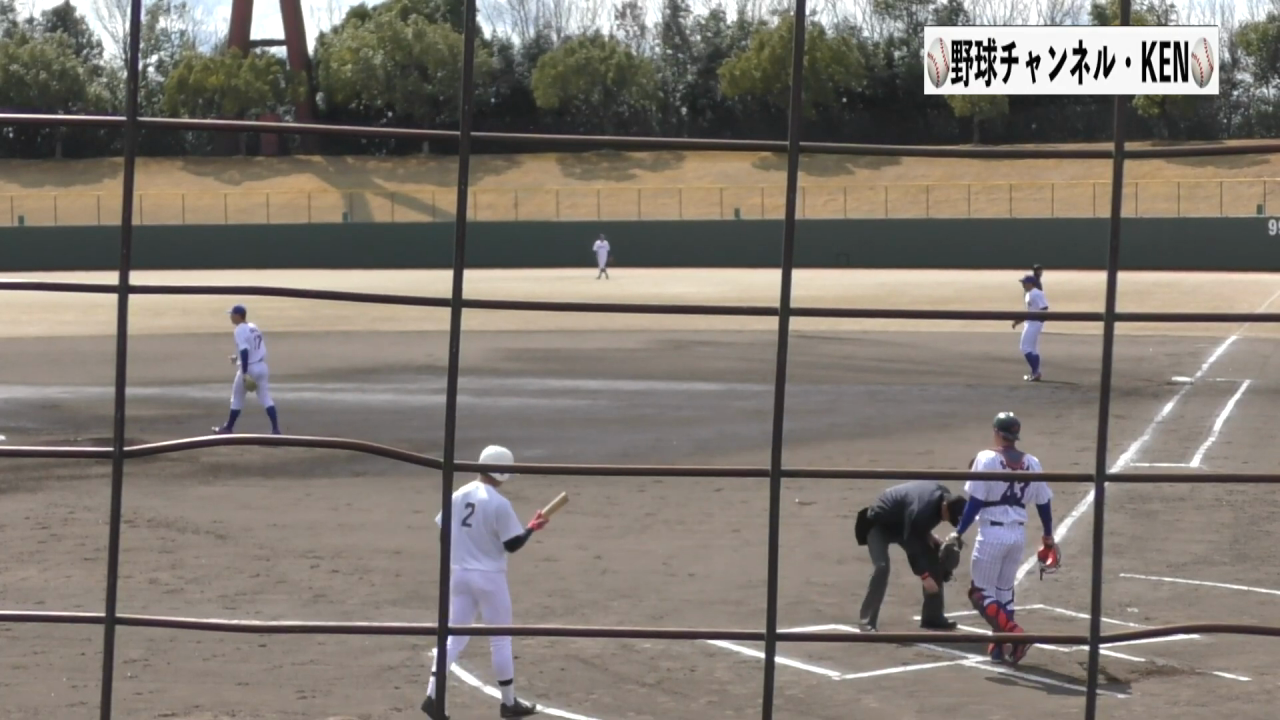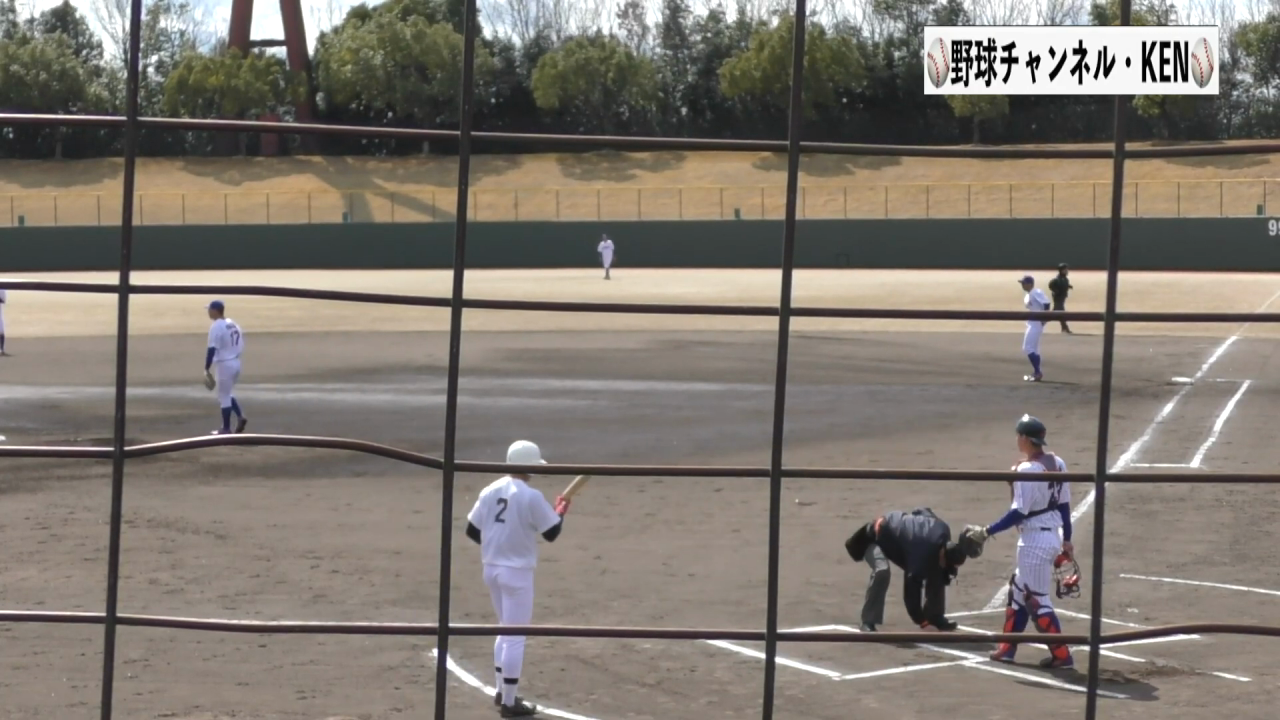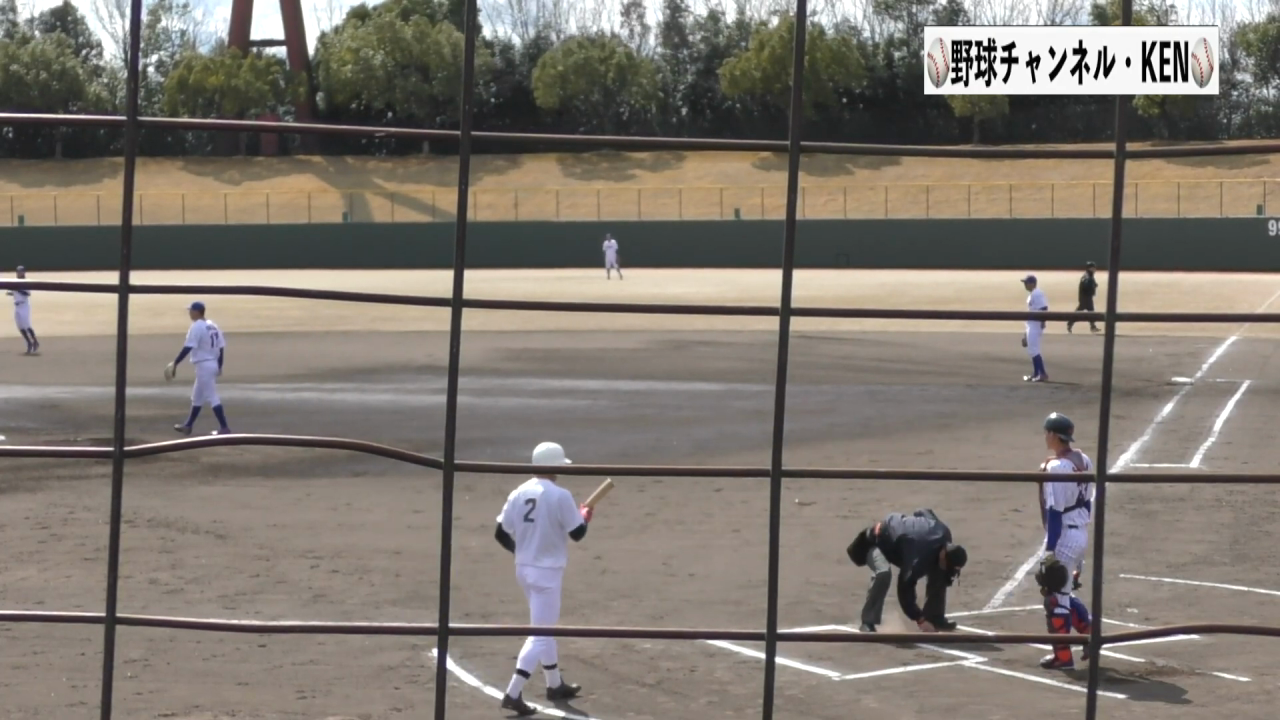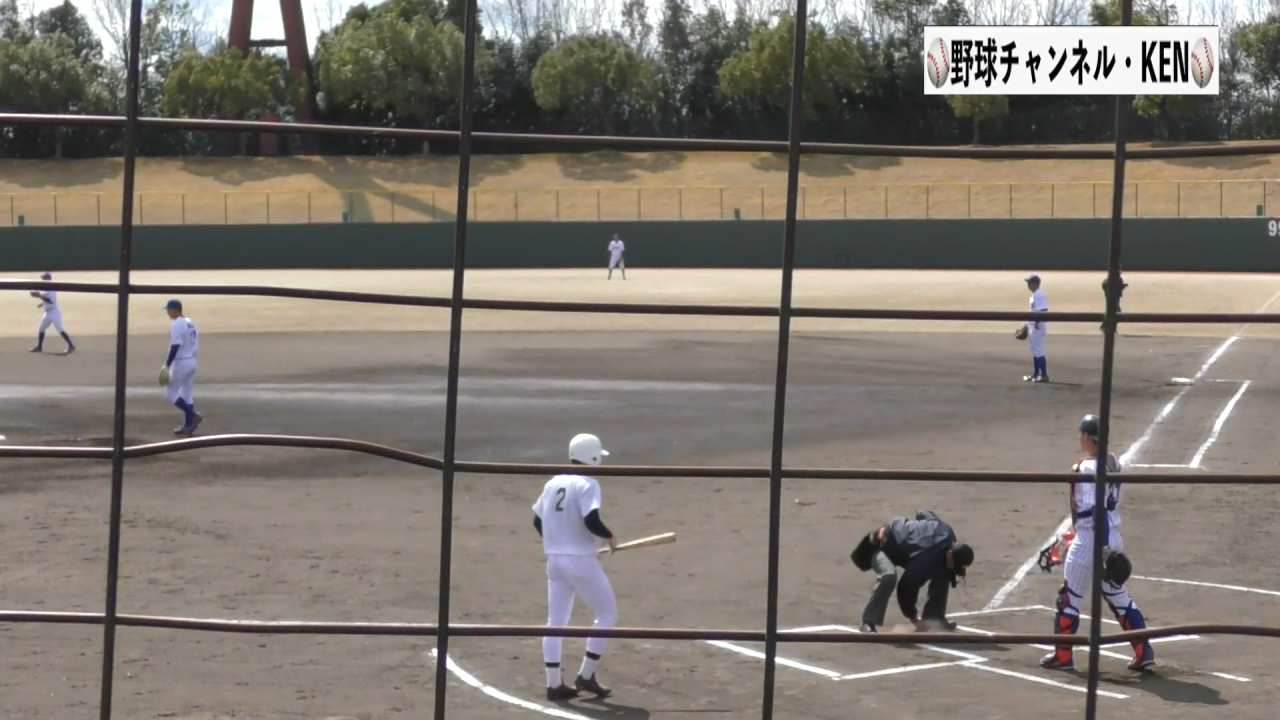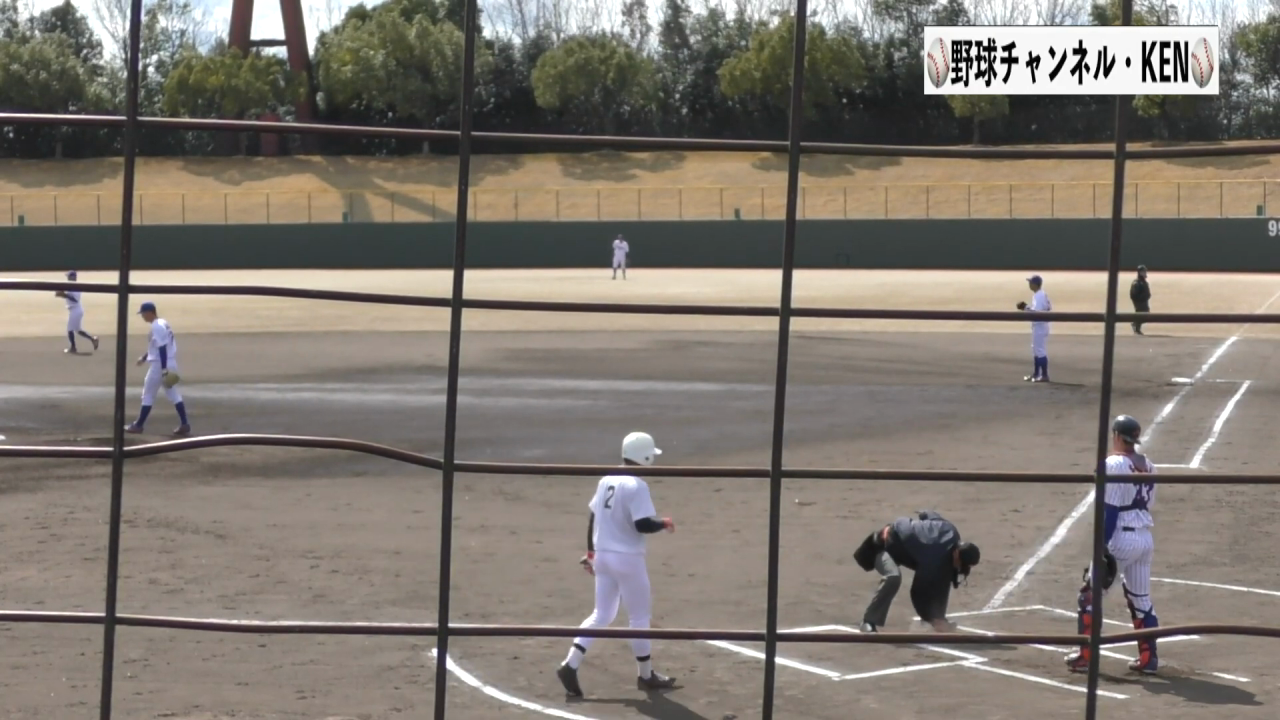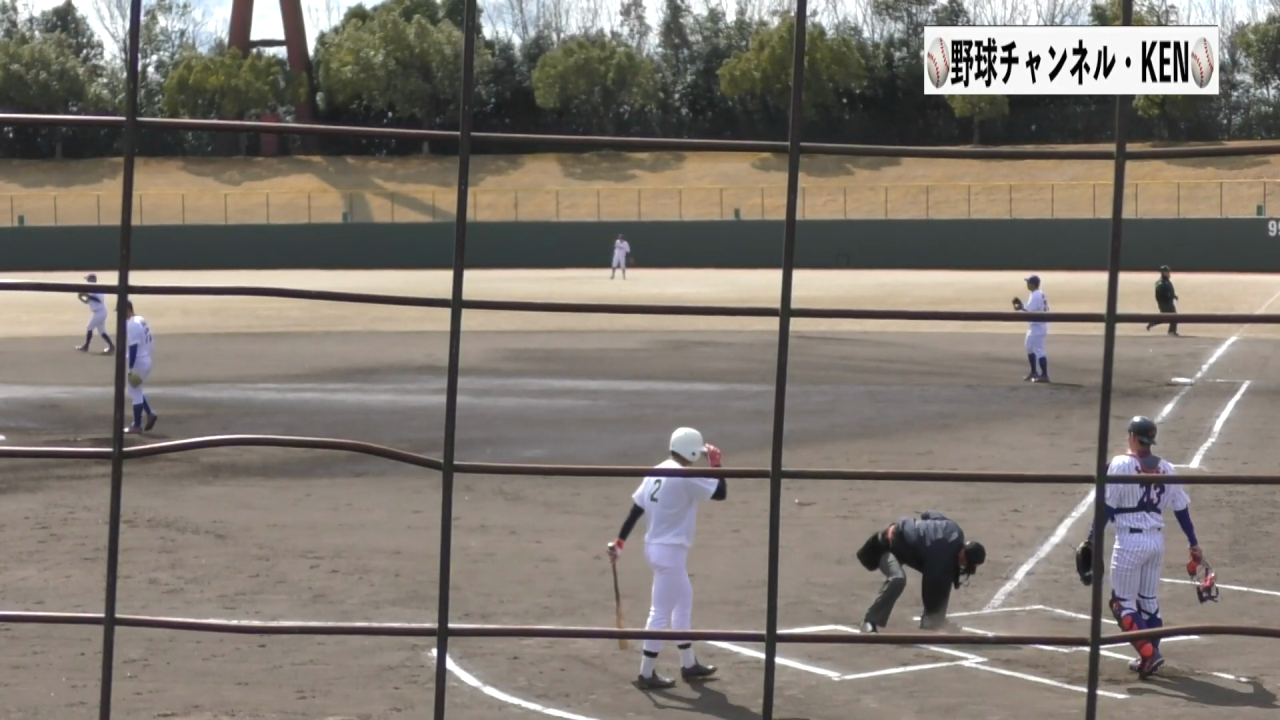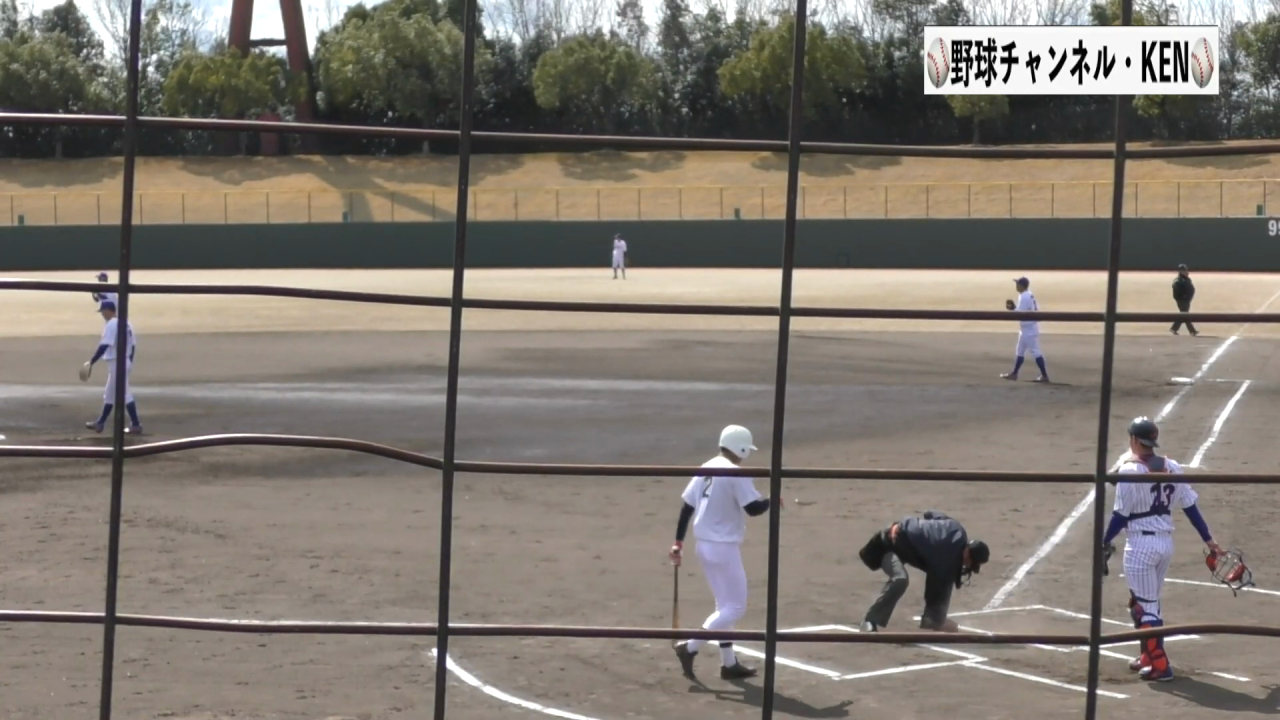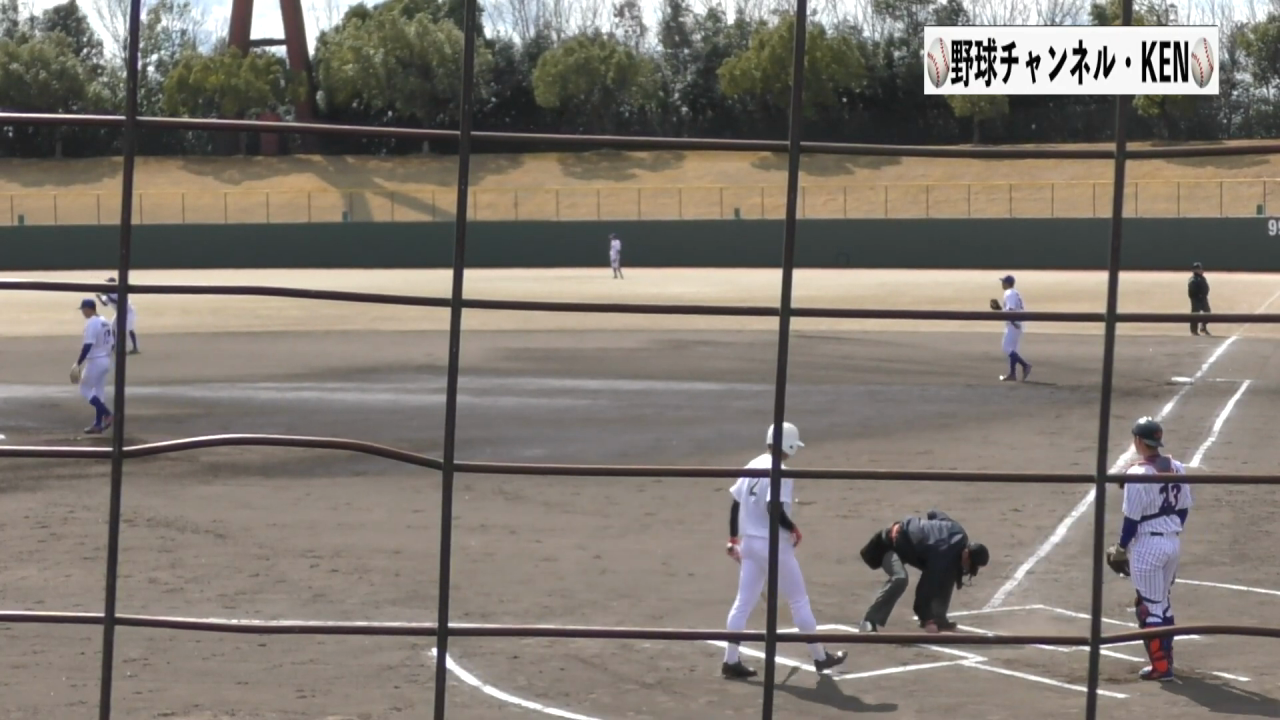
dt=0.3s
person 1, frame 1
left shoulder: (457, 496)
right shoulder: (499, 503)
left elbow: (443, 535)
right elbow: (512, 545)
right wrist: (532, 527)
left hip: (459, 576)
right hip: (489, 578)
left knee: (455, 637)
right knee: (500, 640)
left ankle: (432, 696)
person 1, frame 2
left shoulder: (489, 491)
right shoulder: (532, 496)
left elbow: (472, 530)
right elbow: (551, 534)
right wrist: (560, 512)
left hip: (491, 570)
right hip: (517, 573)
left knee: (506, 631)
right knee: (514, 637)
left ankle: (503, 691)
right ankle: (508, 702)
person 1, frame 3
left shoulder: (518, 493)
right shoulder: (560, 495)
left elbow: (501, 534)
right elbow: (578, 534)
right wrist: (585, 516)
left hip: (523, 569)
right hip: (547, 572)
left knee: (543, 629)
right knee: (540, 636)
left ankle: (555, 685)
right ankle: (513, 694)
person 1, frame 4
left shoulder: (553, 483)
right shoulder: (588, 484)
left elbow: (538, 521)
right elbow: (591, 520)
right wrist: (608, 535)
left hip: (555, 561)
right hip: (582, 561)
left knee: (557, 622)
right knee: (607, 614)
left ankle: (554, 684)
right ankle: (586, 674)
person 1, frame 5
left shoulder: (607, 480)
right shoulder: (637, 485)
left elbow: (594, 516)
right elbow: (643, 525)
left wrist: (590, 551)
right wrist: (664, 523)
left hip: (603, 555)
right hip: (628, 559)
left knee: (601, 614)
right knee: (640, 616)
left ankle: (570, 665)
right ankle: (646, 675)
person 1, frame 6
left shoulder: (656, 473)
right shoulder: (686, 477)
left elbow: (636, 509)
right elbow: (720, 493)
left wrist: (619, 542)
right wrist: (716, 464)
left hip: (655, 548)
right hip: (670, 551)
left knee: (684, 603)
right knee: (660, 613)
left ankle: (689, 665)
right ankle: (647, 673)
person 1, frame 7
left shoulder: (704, 470)
right shoulder: (735, 475)
left elbow: (686, 508)
right elbow: (753, 509)
left wrist: (678, 544)
right wrist: (770, 503)
left hip: (703, 545)
right hip: (723, 547)
left knee: (726, 604)
right knee: (734, 607)
left ankle: (729, 663)
right ankle: (690, 647)
person 1, frame 8
left shoulder: (752, 467)
left elbow: (735, 505)
left wrist: (734, 540)
right wrist: (794, 529)
left hip: (749, 543)
right hip: (773, 544)
left knee: (745, 601)
right knee: (798, 599)
left ankle: (732, 660)
right ankle: (820, 656)
person 2, frame 1
left shoulder: (986, 458)
right shoulder: (1031, 462)
left elbow: (975, 501)
right elbow: (1044, 502)
left wrist: (959, 533)
right wrist: (1048, 534)
left hip: (991, 533)
right hip: (1017, 534)
left knee: (981, 592)
right knee: (1004, 591)
left ankle: (1014, 636)
right ankle: (999, 648)
person 2, frame 2
left shoulder: (1026, 469)
right shoulder: (1057, 463)
left elbow: (1018, 512)
right elbow: (1064, 506)
left wrist: (988, 531)
right wrist: (1067, 541)
left hip: (1034, 540)
right hip: (1054, 538)
left knee: (1037, 599)
right knee: (1019, 591)
left ankle: (1060, 654)
right ankle: (1007, 649)
person 2, frame 3
left shoulder: (1056, 466)
right shoulder: (1083, 459)
left elbow: (1055, 511)
right elbow: (1087, 501)
left wrist: (1050, 549)
left hip: (1062, 537)
right hip: (1079, 533)
left knee: (1055, 596)
right knee: (1061, 592)
left ankle: (1062, 656)
right ankle: (1090, 636)
person 2, frame 4
left shoulder: (1089, 467)
right shoulder: (1113, 463)
left wrist: (1104, 545)
left hip: (1092, 541)
right hip: (1113, 538)
left knee: (1069, 597)
right knee: (1119, 597)
left ankle: (1063, 656)
right ankle: (1144, 652)
person 2, frame 5
left shoulder: (1114, 464)
right shoulder: (1148, 465)
left elbow: (1111, 508)
left wrist: (1103, 544)
left hip: (1122, 539)
right hip: (1145, 538)
left knee: (1090, 594)
right knee: (1141, 599)
left ankle: (1085, 655)
right ankle: (1148, 658)
person 2, frame 6
left shoulder: (1121, 465)
right shoulder: (1165, 468)
left elbow: (1107, 506)
right elbow: (1181, 508)
left wrist: (1091, 538)
right wrist: (1193, 544)
left hip: (1129, 541)
right hip: (1156, 540)
left knee: (1122, 603)
right knee: (1148, 601)
left ankle: (1149, 654)
right ankle: (1147, 656)
person 2, frame 7
left shoulder: (1129, 470)
right shoulder: (1172, 468)
left elbow: (1120, 514)
right elbow: (1190, 506)
left wrist: (1106, 542)
right wrist: (1208, 540)
left hip: (1140, 544)
right hip: (1166, 542)
left knee: (1142, 606)
right knee: (1152, 602)
left ankle: (1160, 665)
right ankle: (1148, 658)
person 2, frame 8
left shoulder: (1138, 474)
right shoulder: (1177, 468)
left elbow: (1132, 518)
right elbow: (1184, 509)
left wrist: (1122, 547)
left hip: (1148, 545)
right hip: (1173, 542)
left knee: (1149, 607)
right knee: (1162, 600)
left ankle: (1161, 666)
right ankle: (1166, 656)
